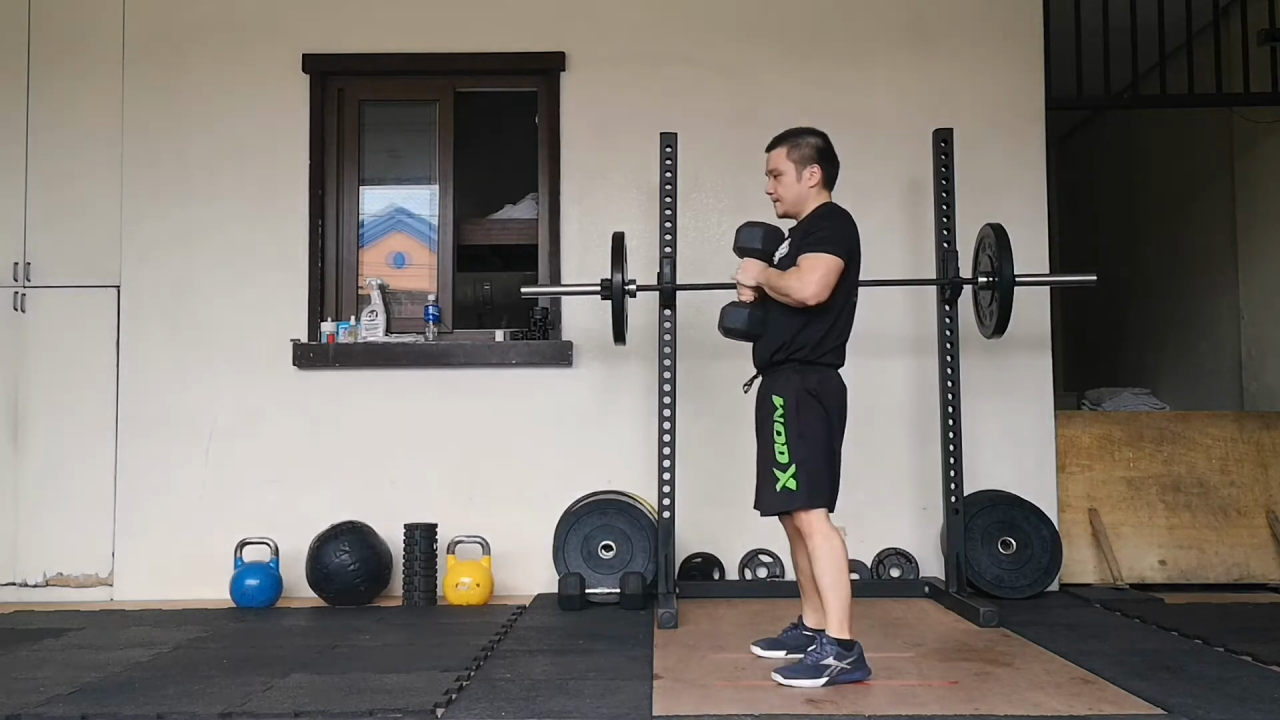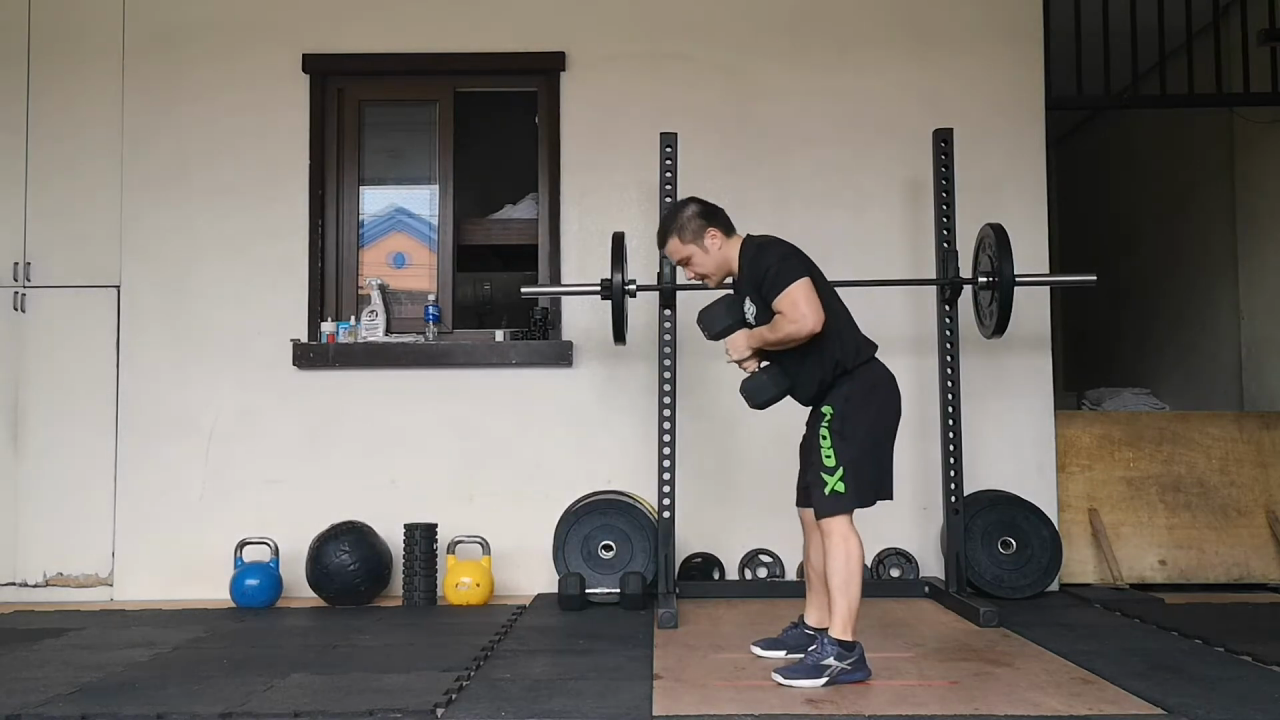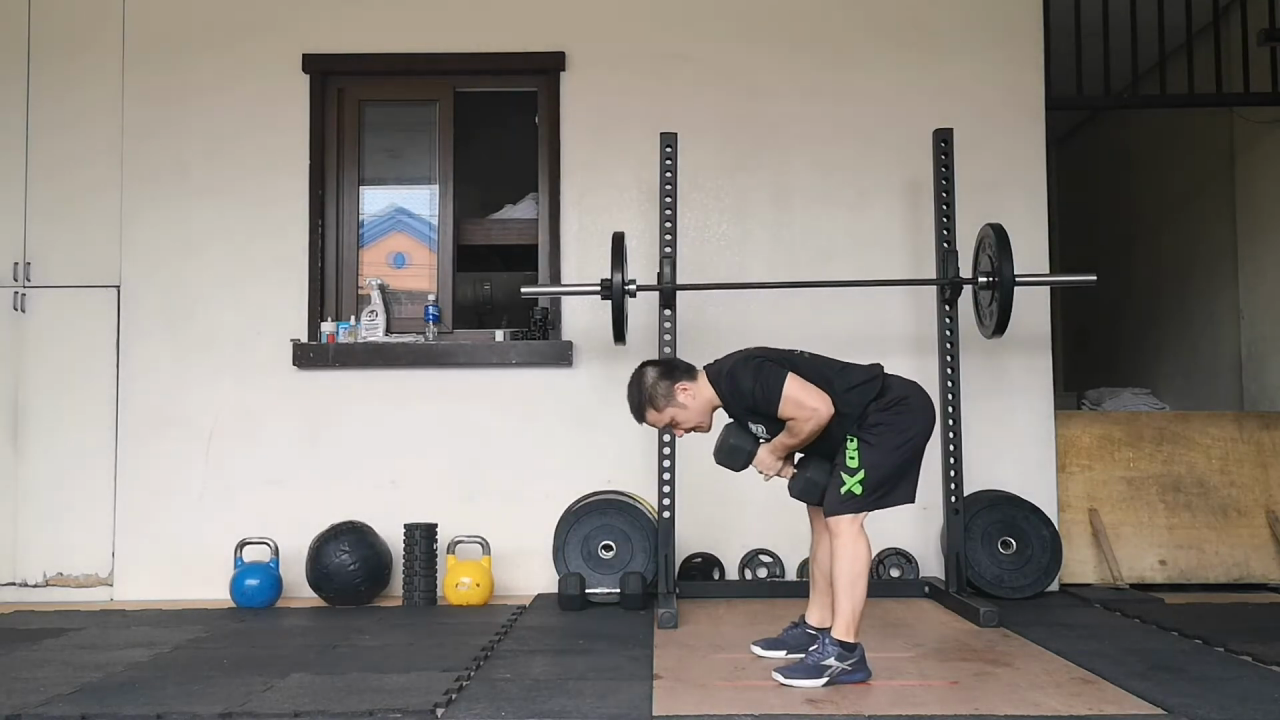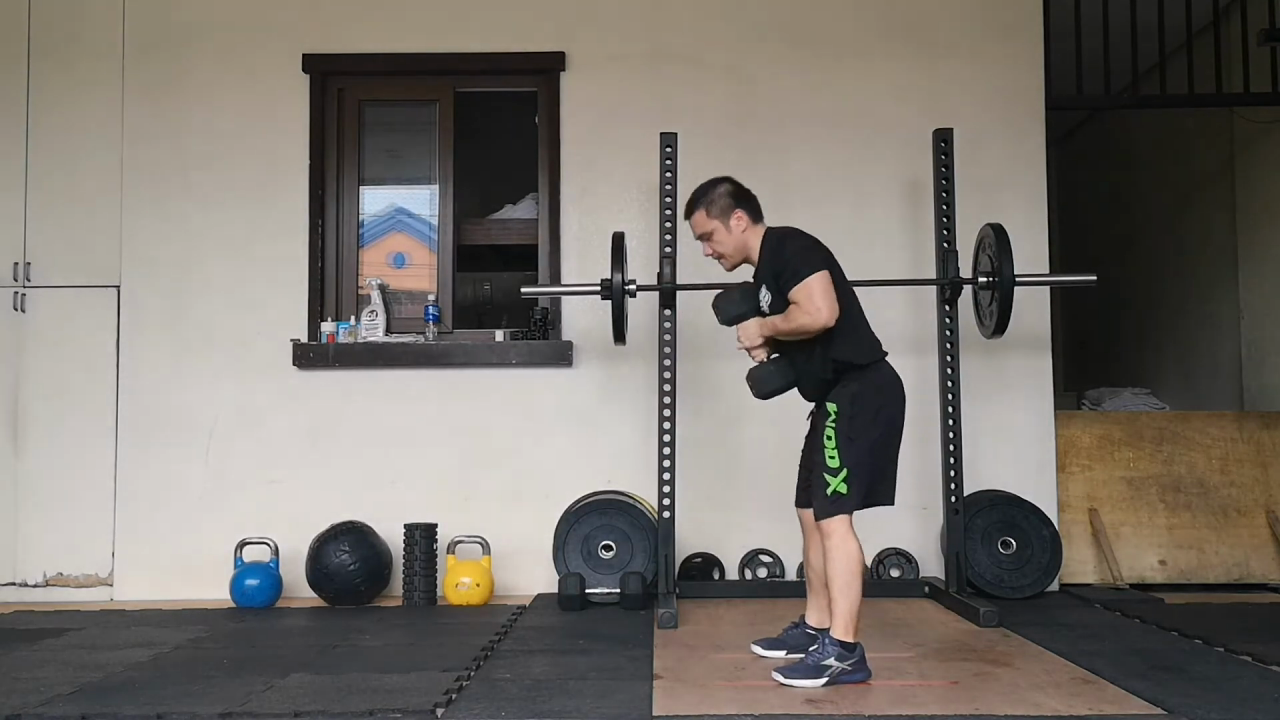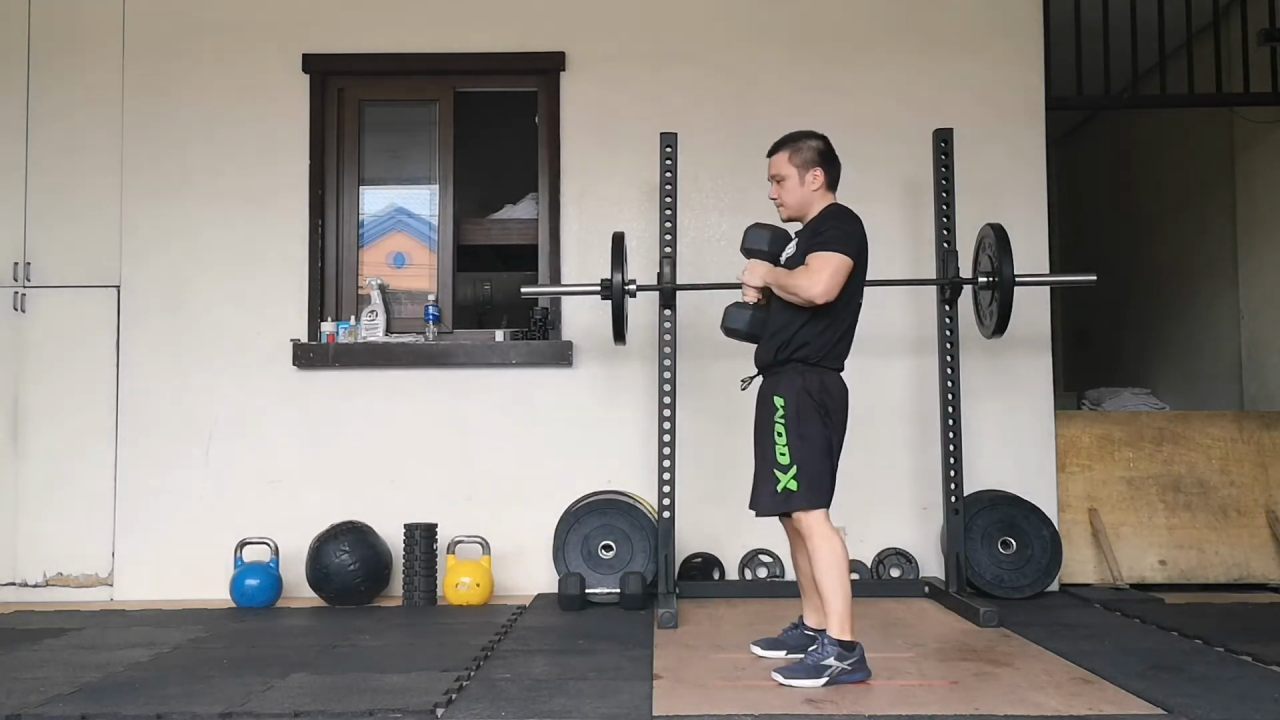
dt=1s
person 1, frame 1
left shoulder: (830, 223)
right shoulder: (802, 233)
left elbow: (809, 290)
left wrist: (759, 273)
right wrist: (756, 288)
left hip: (804, 386)
right hip: (784, 385)
left knee: (809, 514)
right knee: (794, 514)
left ankle: (842, 648)
right ankle: (813, 627)
person 1, frame 2
left shoulder: (767, 256)
right shoulder: (745, 278)
left elbow: (806, 320)
left wrist: (750, 340)
right wrist: (751, 352)
left hip: (856, 394)
right hip: (834, 400)
left knee: (834, 516)
right knee: (813, 515)
left ankle: (842, 650)
right ankle: (815, 628)
person 1, frame 3
left shoulder: (741, 377)
right shoulder: (731, 384)
left elbow: (817, 409)
right elbow: (791, 419)
left wrist: (775, 452)
right wrist: (781, 455)
left hip: (894, 413)
right hip: (875, 418)
left knee: (843, 516)
right knee: (823, 513)
left ankle: (843, 651)
right ankle: (816, 628)
person 1, frame 4
left shoulder: (788, 246)
right shoulder: (766, 269)
left elbow: (821, 313)
left wrist: (761, 327)
right wrist: (767, 340)
left hip: (859, 394)
right hip: (840, 397)
left knee: (832, 516)
right knee: (811, 511)
left ankle: (844, 650)
right ankle: (816, 627)
person 1, frame 5
left shoulder: (837, 223)
right shoulder: (810, 234)
left elbow: (818, 288)
left wrist: (766, 273)
right wrist: (764, 288)
left hip: (805, 387)
right hip: (786, 387)
left knee: (808, 514)
right knee: (794, 514)
left ankle: (843, 650)
right ankle: (814, 628)
